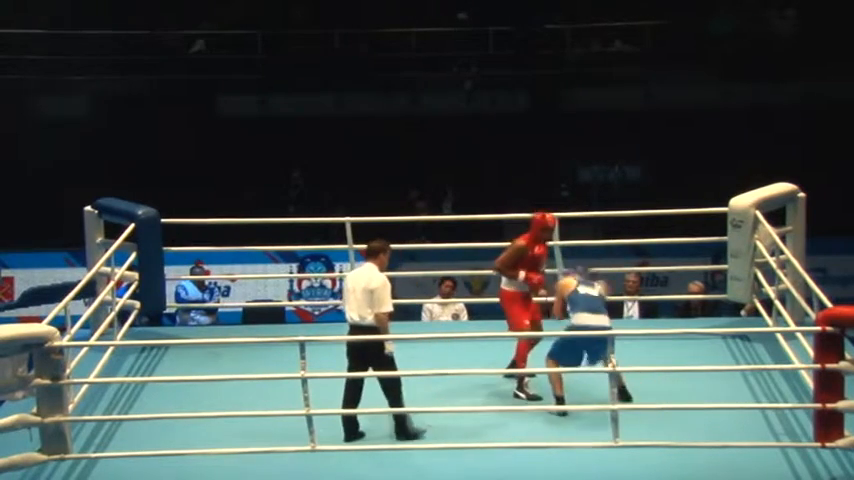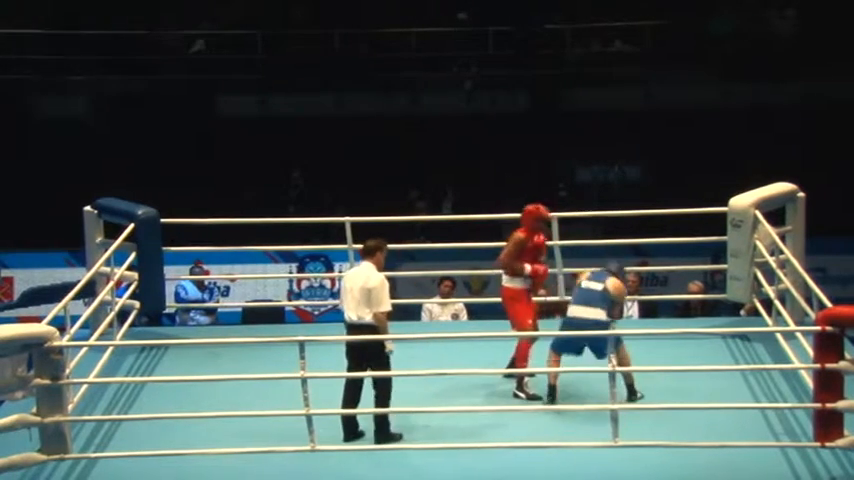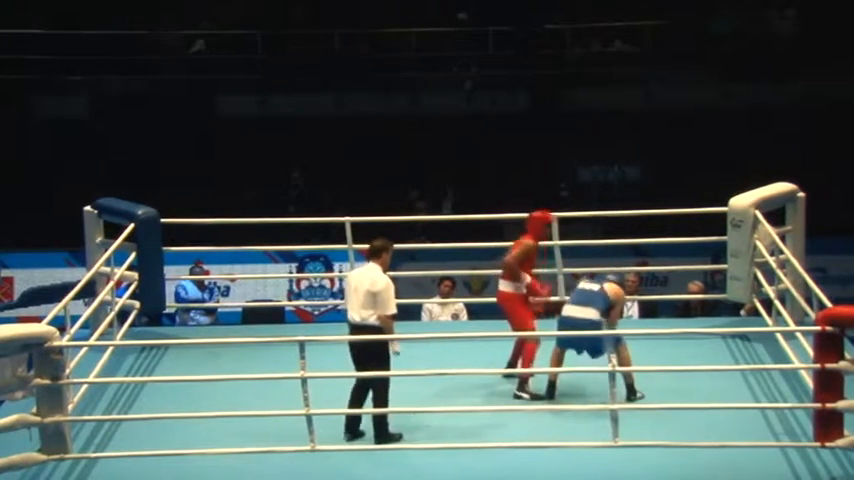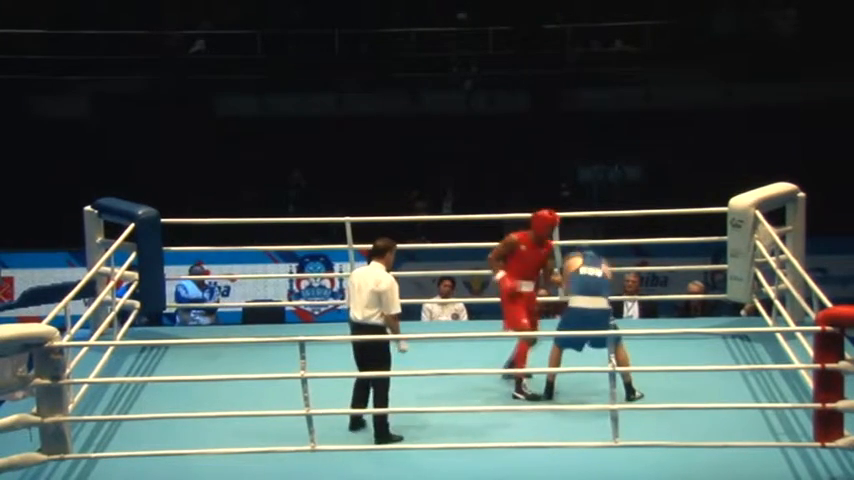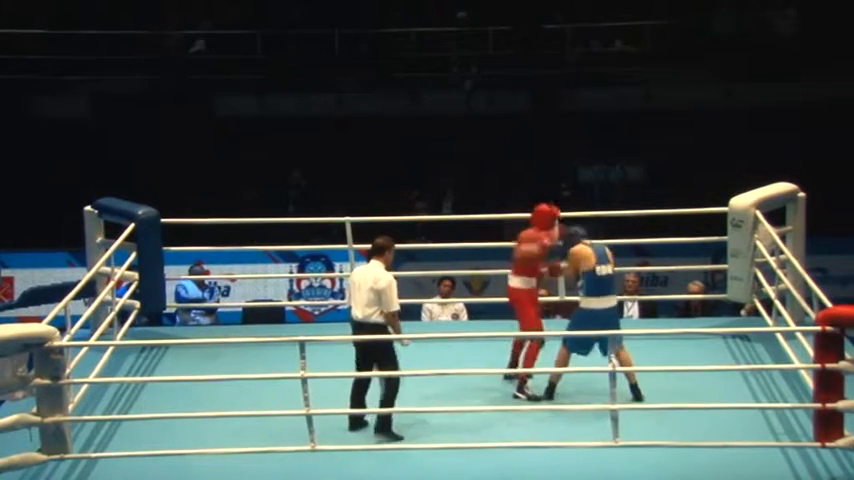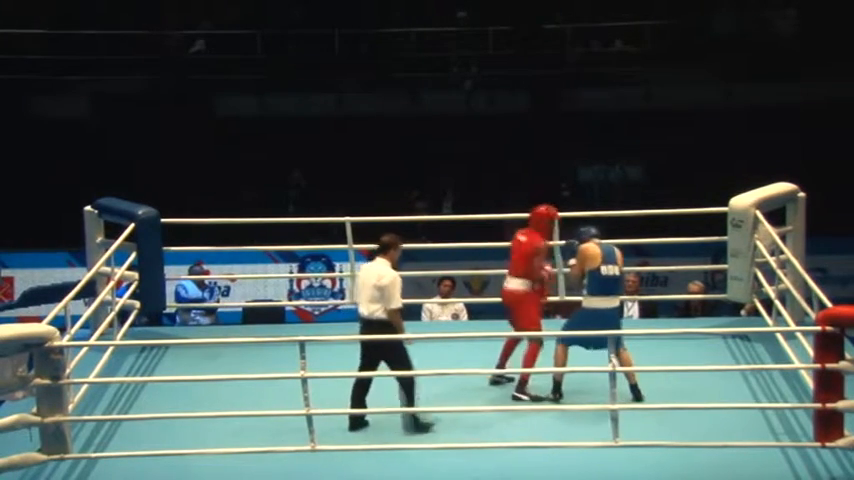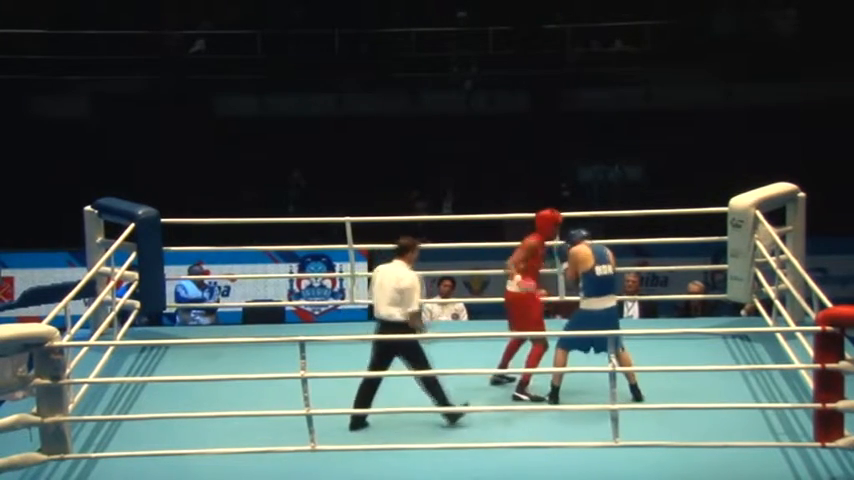
dt=0.2s
person 1, frame 1
left shoulder: (350, 276)
right shoulder: (379, 279)
left elbow: (347, 308)
right elbow: (382, 315)
right wrist: (387, 341)
left hip: (354, 334)
right hip: (372, 336)
left knee: (353, 383)
right knee: (391, 383)
left ankle: (350, 430)
right ankle: (403, 429)
person 1, frame 2
left shoulder: (348, 276)
right shoulder: (377, 278)
left elbow: (344, 306)
right elbow: (380, 314)
right wrist: (387, 339)
left hip: (352, 333)
right hip: (371, 335)
left knee: (353, 383)
right knee: (382, 385)
left ankle: (350, 430)
right ankle: (382, 432)
person 1, frame 3
left shoulder: (353, 275)
right shoulder: (382, 281)
left elbow: (348, 305)
right elbow: (385, 317)
right wrist: (393, 341)
left hip: (355, 333)
right hip: (374, 336)
left knee: (363, 380)
right knee: (380, 385)
left ankle: (352, 428)
right ankle: (381, 433)
person 1, frame 4
left shoulder: (356, 274)
right shoulder: (386, 280)
left elbow: (351, 303)
right elbow: (391, 316)
right wrist: (399, 339)
left hip: (357, 331)
right hip: (375, 334)
left knee: (363, 377)
right knee: (380, 384)
left ankle: (356, 420)
right ankle: (381, 433)
person 1, frame 5
left shoulder: (357, 272)
right shoulder: (386, 278)
right elbow: (390, 313)
right wrist: (400, 335)
left hip: (358, 329)
right hip: (377, 332)
left knee: (362, 375)
right knee: (391, 379)
left ankle: (356, 420)
right ankle: (383, 426)
person 1, frame 6
left shoulder: (364, 269)
right shoulder: (390, 275)
right elbow: (392, 311)
right wrist: (402, 333)
left hip: (366, 327)
right hip: (383, 329)
left knee: (364, 374)
right knee: (405, 373)
left ankle: (356, 419)
right ankle: (412, 419)
person 1, frame 7
left shoulder: (379, 271)
right shoulder: (410, 277)
right elbow: (412, 312)
right wrist: (424, 330)
left hip: (383, 329)
right hip: (403, 331)
left knee: (373, 375)
right knee: (424, 373)
left ankle: (357, 419)
right ankle: (450, 413)
person 2, frame 1
left shoulder: (540, 245)
right shoulder: (521, 244)
left elbow: (538, 272)
right elbow: (498, 266)
right wrist: (523, 276)
left hip: (524, 293)
right hip: (511, 294)
left knee: (537, 332)
right knee: (525, 334)
left ankle: (514, 367)
right ankle: (521, 386)
person 2, frame 2
left shoulder: (535, 238)
right shoulder: (520, 237)
left elbow: (539, 262)
right elbow: (503, 261)
right wrist: (530, 268)
left hip: (521, 289)
right hip: (514, 291)
left knee: (530, 331)
right knee: (527, 334)
left ankle: (513, 367)
right ankle: (520, 386)
person 2, frame 3
left shoulder: (530, 243)
right shoulder: (528, 243)
right elbow: (508, 263)
left wrist: (538, 289)
right wrist: (529, 282)
left hip: (520, 294)
right hip: (509, 295)
left knee: (525, 334)
right knee: (532, 337)
left ankle: (511, 367)
right ankle: (522, 387)
person 2, frame 4
left shoulder: (548, 246)
right shoulder: (515, 239)
left elbow: (548, 276)
right elbow: (492, 257)
left wrist: (559, 279)
right wrist: (500, 276)
left hip: (529, 293)
right hip: (513, 293)
left knee: (531, 335)
right knee: (526, 334)
left ankle: (511, 367)
right ankle: (519, 387)
person 2, frame 5
left shoulder: (528, 234)
right shoulder: (535, 236)
left elbow: (536, 261)
right elbow: (520, 254)
right wrist: (545, 242)
left hip: (518, 287)
right hip: (523, 291)
left knee: (525, 330)
right knee: (537, 337)
left ankle: (512, 368)
right ankle: (521, 388)
person 2, frame 6
left shoulder: (520, 234)
right shoulder: (539, 243)
right elbow: (537, 273)
left wrist: (545, 270)
right wrist: (546, 274)
left hip: (510, 290)
right hip: (522, 293)
left knee: (518, 333)
right knee: (535, 340)
left ankle: (498, 373)
right ankle: (521, 389)
person 2, frame 7
left shoulder: (533, 241)
right shoulder: (534, 242)
right elbow: (512, 263)
right wrist: (520, 280)
left hip: (514, 293)
right hip: (524, 295)
left knee: (520, 336)
right knee: (540, 342)
left ankle: (500, 373)
right ankle: (521, 389)
person 3, frame 1
left shoulder: (564, 283)
right shoulder: (601, 286)
left elbow: (557, 314)
left hip: (578, 328)
right hip: (603, 328)
left knee: (552, 360)
right knee: (606, 356)
left ankle: (560, 402)
right ankle: (623, 393)
person 3, frame 2
left shoulder: (585, 276)
right shoulder: (618, 285)
right elbow: (614, 315)
left hip: (572, 320)
right hip: (597, 323)
left knee: (555, 353)
right knee: (619, 347)
left ankle: (551, 394)
right ankle: (632, 392)
person 3, frame 3
left shoulder: (583, 282)
right shoulder: (618, 291)
right elbow: (612, 322)
left hip: (568, 318)
right hip: (592, 321)
left knee: (560, 347)
right knee: (620, 346)
left ankle: (550, 390)
right ankle: (631, 392)
person 3, frame 4
left shoulder: (572, 260)
right shoulder: (604, 265)
left elbow: (566, 288)
left hip: (577, 311)
right hip: (601, 310)
left knee: (558, 346)
right knee: (617, 345)
left ankle: (548, 391)
right ankle: (630, 390)
person 3, frame 5
left shoulder: (577, 250)
right shoulder: (606, 250)
left elbow: (571, 279)
left wrist: (568, 264)
left hip: (589, 309)
right hip: (611, 308)
left knee: (567, 347)
right knee: (618, 348)
left ankle: (550, 390)
right ankle: (636, 391)
person 3, frame 6
left shoulder: (585, 248)
right shoulder: (616, 251)
left elbow: (575, 279)
left wrist: (573, 262)
left hip: (591, 309)
right hip: (613, 309)
left knee: (563, 343)
right knee: (618, 348)
left ankle: (557, 389)
right ankle: (636, 391)
person 3, frame 7
left shoulder: (576, 252)
right shoulder: (607, 251)
left elbow: (571, 280)
left wrist: (568, 266)
left hip: (588, 311)
right hip: (610, 309)
left knee: (562, 347)
right knee: (618, 349)
left ankle: (554, 394)
right ankle: (636, 391)
